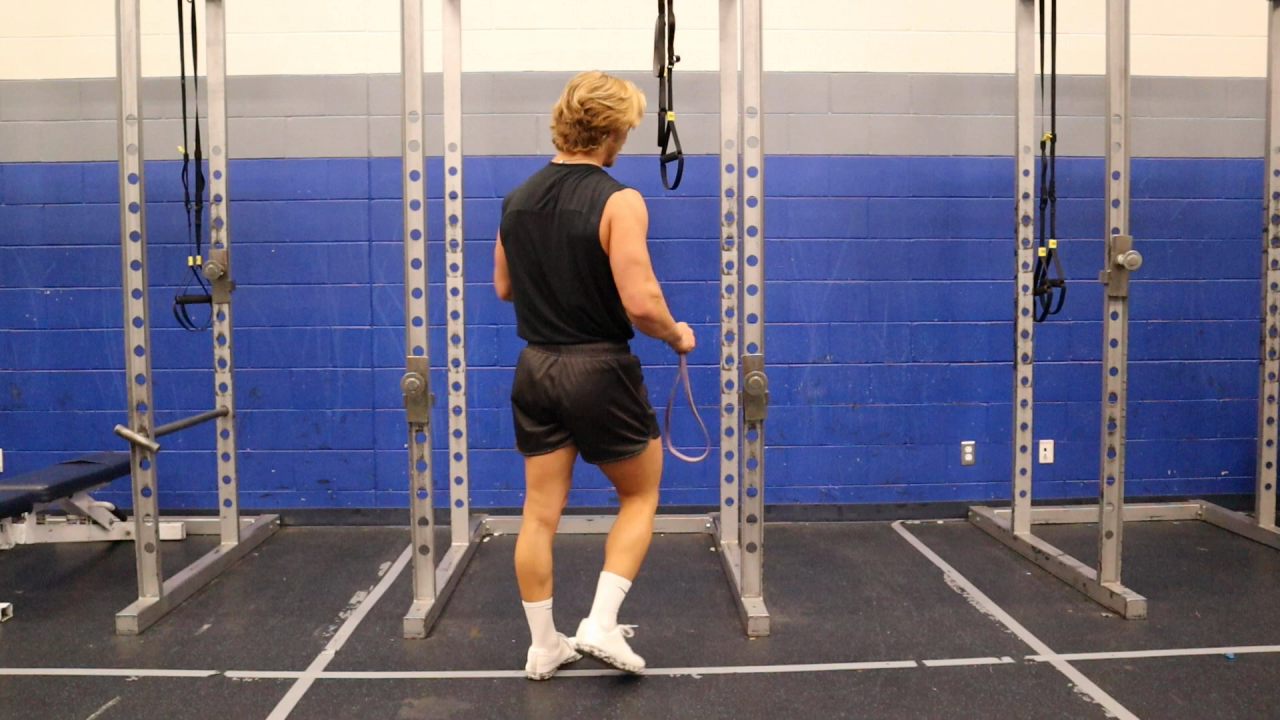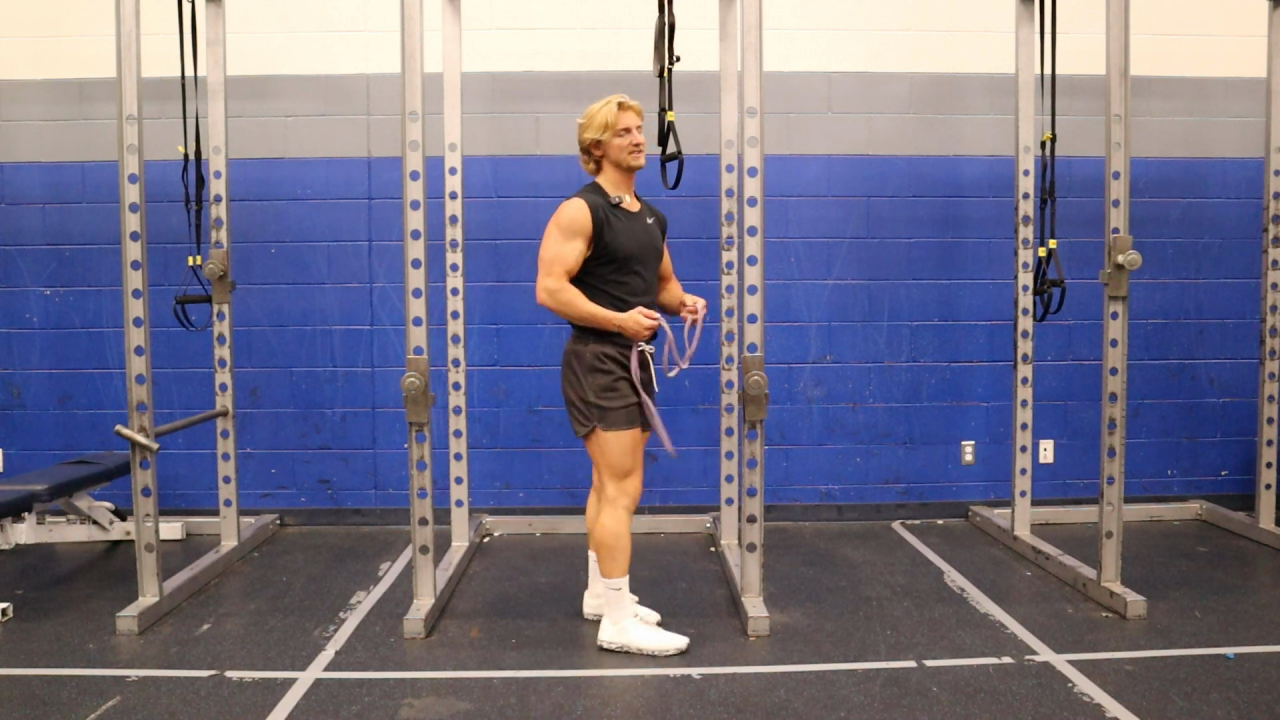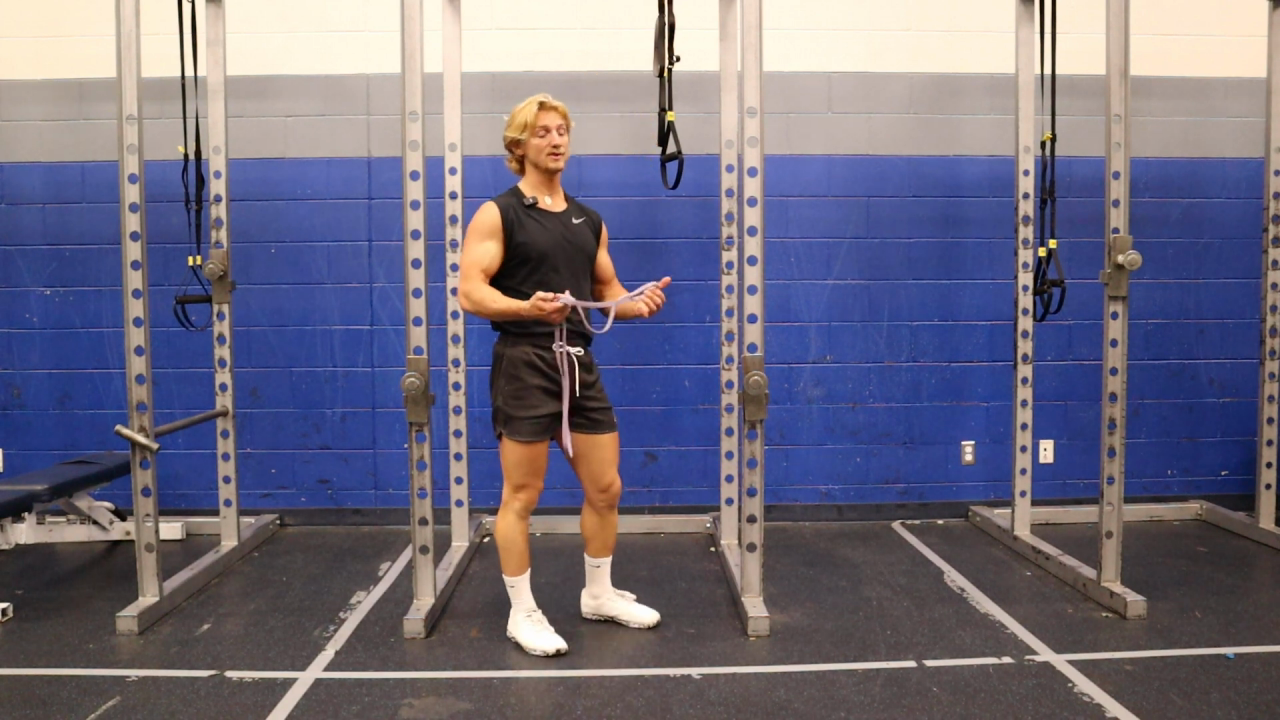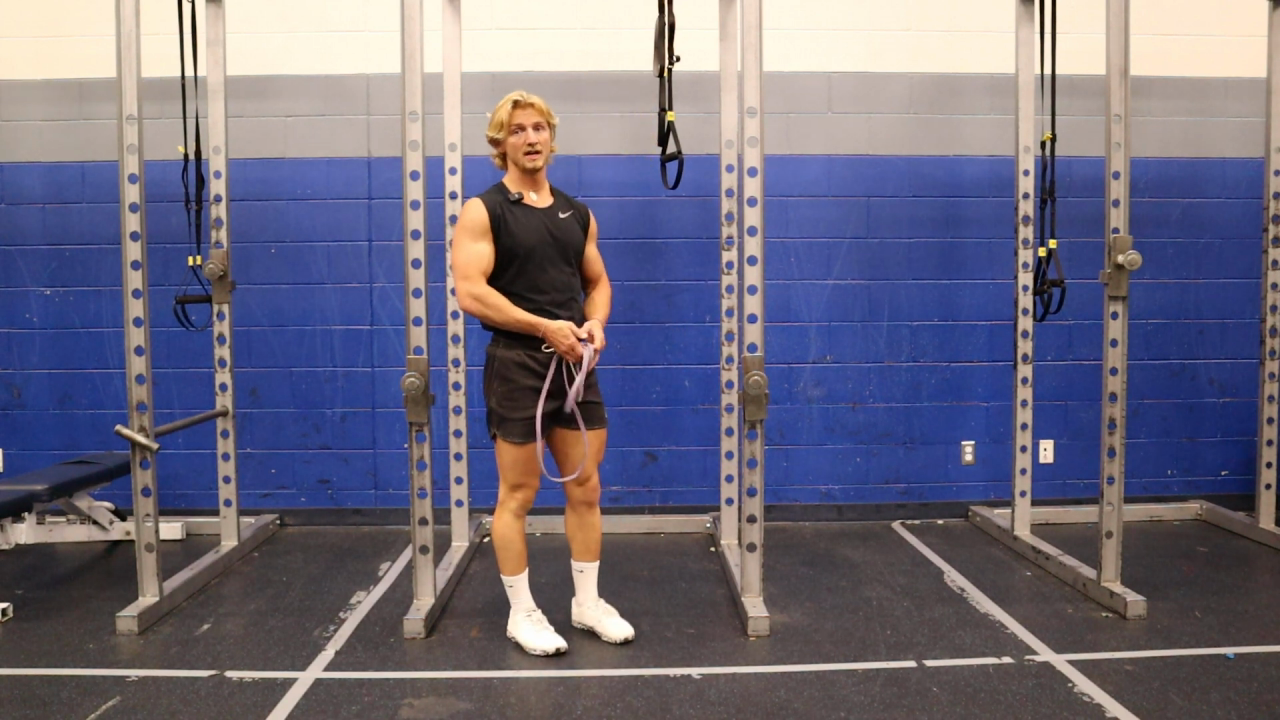
dt=1s
person 1, frame 1
left shoulder: (518, 199)
right shoulder: (618, 200)
left elbow: (505, 287)
right elbow: (641, 304)
right wrist: (677, 333)
left hip: (536, 368)
right hip: (601, 370)
left knee: (541, 513)
right knee: (640, 496)
left ankle: (543, 644)
right ankle: (601, 623)
person 1, frame 2
left shoulder: (653, 217)
right shoulder: (580, 211)
left elbow: (662, 281)
right elbow: (550, 289)
left wrist: (684, 301)
right wrist: (618, 320)
left hip: (638, 362)
right hip: (598, 361)
left knee: (612, 486)
right knee: (621, 490)
left ankle: (602, 593)
right ankle: (618, 621)
person 1, frame 3
left shoulder: (589, 220)
right shoulder: (497, 213)
left elbow: (606, 289)
right elbow: (470, 293)
left wrist: (638, 303)
right wrist: (527, 308)
left hip: (580, 363)
right hip: (524, 365)
left knee: (605, 489)
right knee: (522, 496)
left ankle: (601, 592)
right ankle: (523, 613)
person 1, frame 4
left shoulder: (577, 213)
right shoulder: (483, 211)
left elbow: (596, 281)
right elbow: (470, 294)
left wrist: (595, 324)
right wrist: (544, 328)
left hip: (575, 365)
right hip: (518, 364)
left knee: (586, 489)
right knee: (518, 495)
left ankle: (588, 602)
right ankle: (522, 612)
